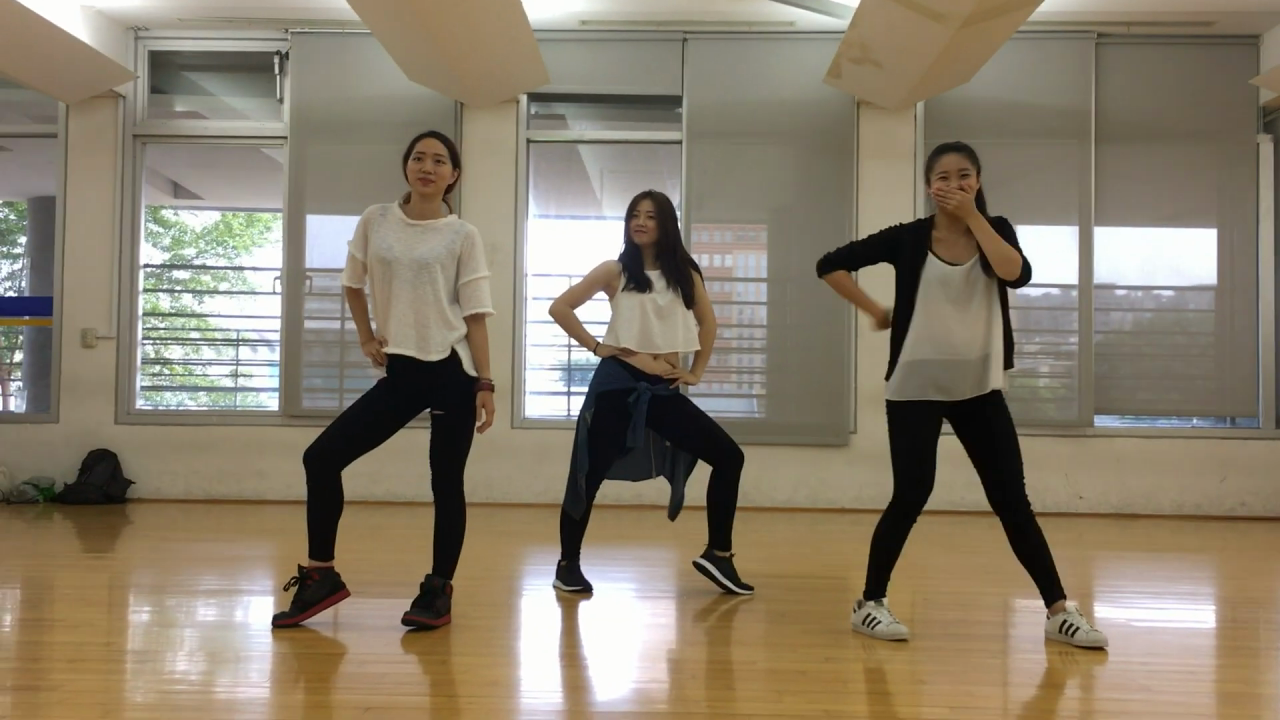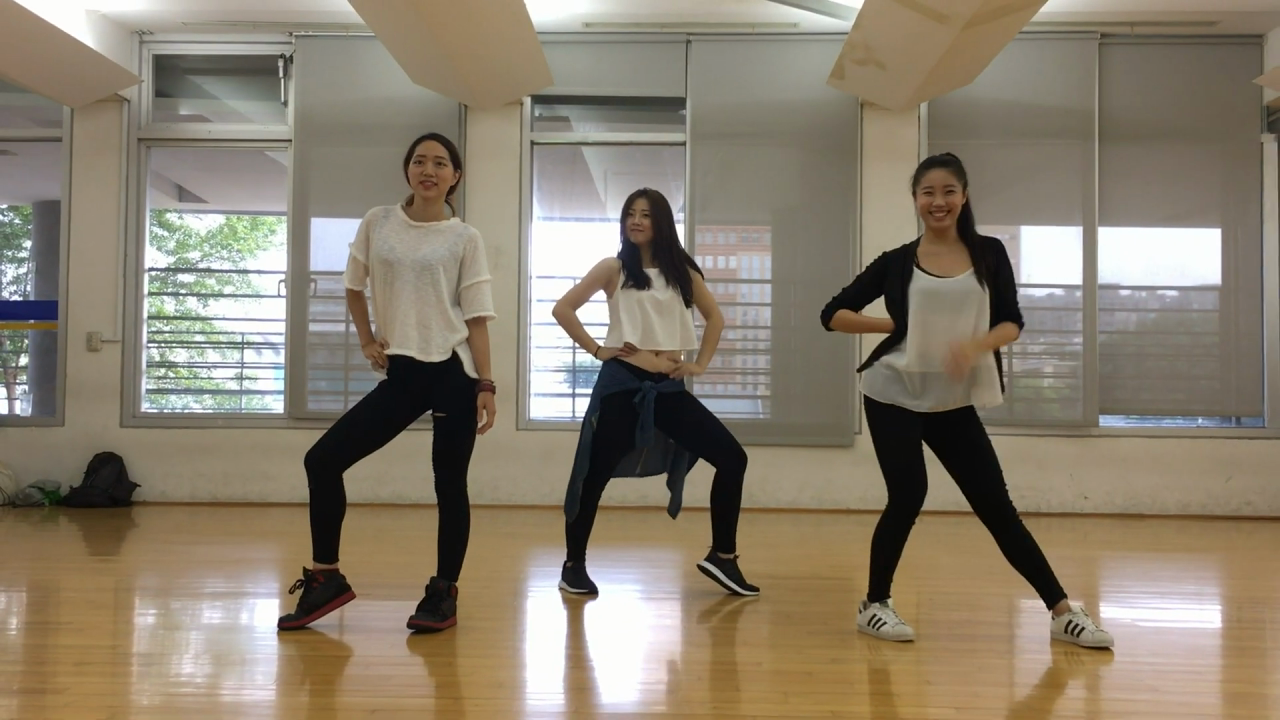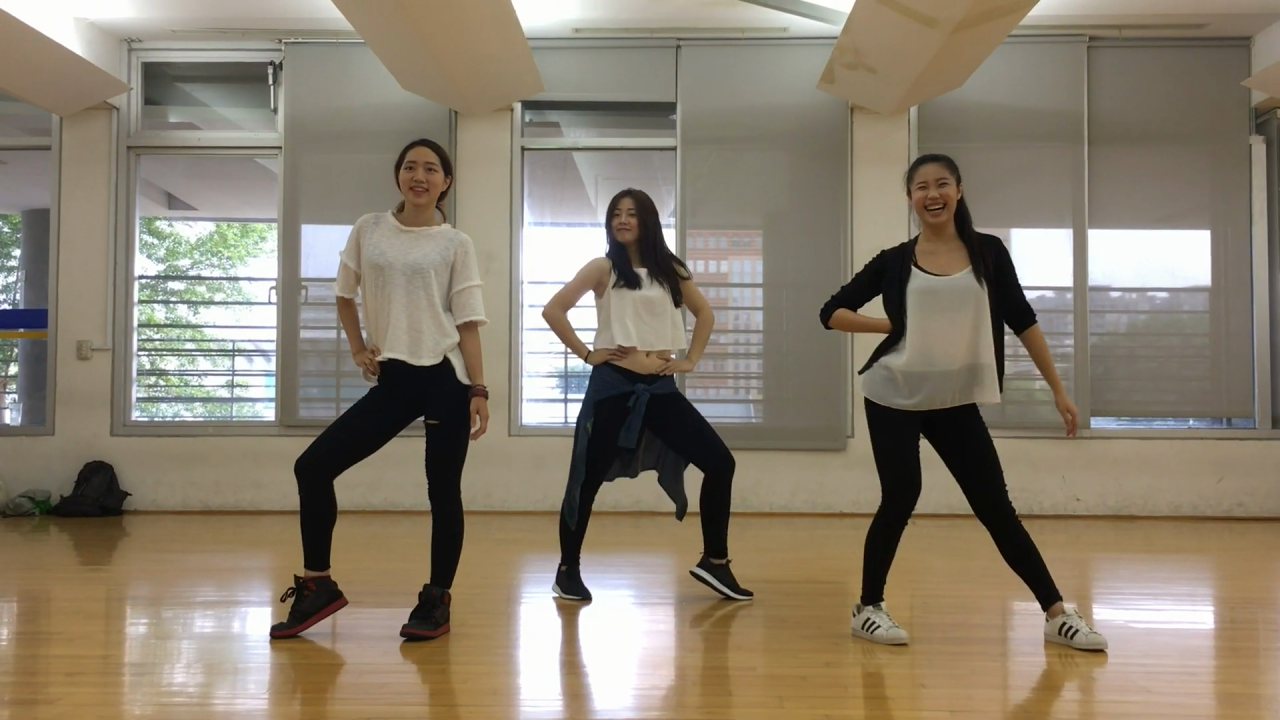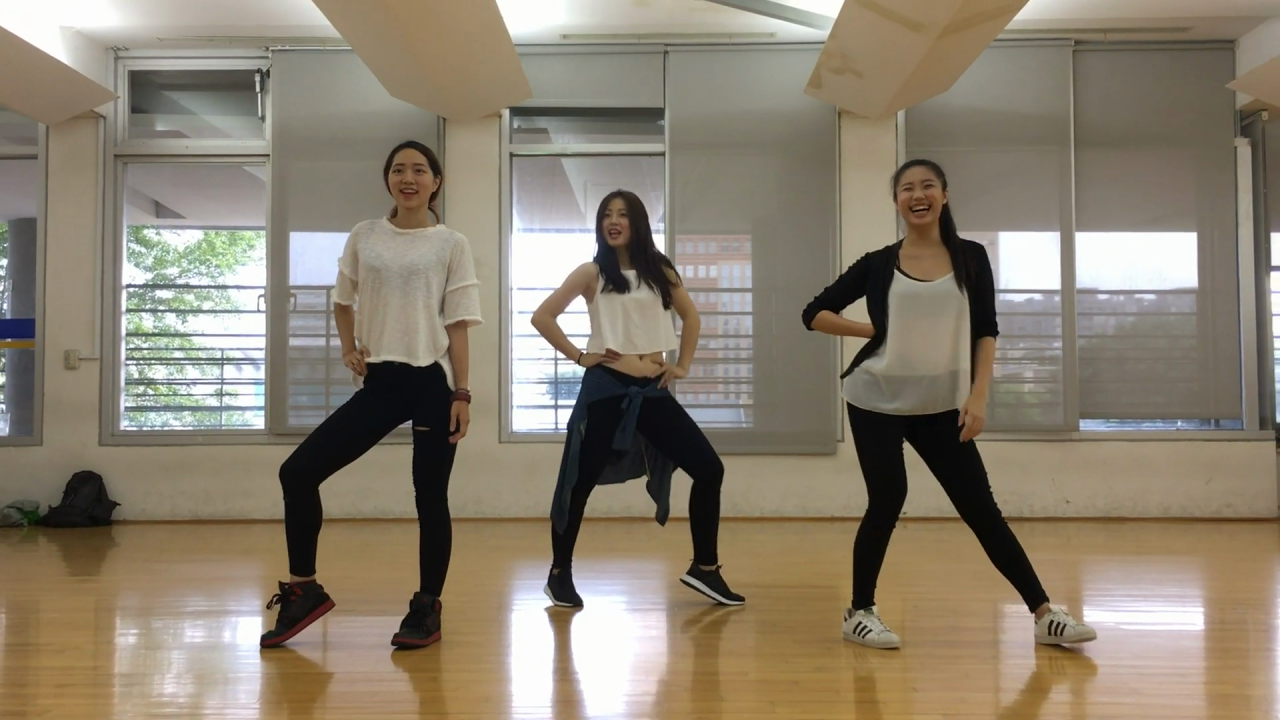
dt=0.5s
person 1, frame 1
left shoulder: (463, 236)
right shoulder: (375, 221)
left elbow: (474, 316)
right elbow: (353, 285)
left wrist: (485, 384)
right wrist: (367, 340)
left hip: (452, 371)
right hip: (399, 372)
left knee: (446, 481)
right knee: (321, 457)
left ankle: (438, 589)
right ankle: (322, 575)
person 1, frame 2
left shoulder: (465, 239)
right shoulder: (376, 224)
left elbow: (477, 318)
right elbow: (354, 287)
left wrist: (486, 386)
right wrist: (367, 342)
left hip: (453, 373)
right hip: (400, 374)
left knee: (449, 483)
right knee: (323, 459)
left ankle: (444, 592)
right ankle: (327, 577)
person 1, frame 3
left shoulder: (456, 244)
right shoulder: (367, 230)
left elbow: (467, 323)
right elbow: (345, 295)
left wrist: (478, 390)
right wrist: (357, 349)
left hip: (445, 378)
right hip: (392, 380)
left knee: (443, 489)
right knee: (313, 466)
left ankle: (437, 599)
right ankle: (318, 584)
person 1, frame 4
left shoulder: (452, 244)
right shoulder: (364, 236)
left elbow: (457, 325)
right elbow: (344, 302)
left wrist: (462, 394)
right wrist: (349, 351)
left hip: (432, 383)
right hip: (379, 383)
left knee: (430, 495)
right knee: (298, 470)
left ankle: (427, 607)
right ankle: (303, 589)
person 2, frame 1
left shoulder: (995, 230)
right shoulder: (908, 238)
left elbow: (1016, 273)
right elbow: (830, 265)
left wrist: (972, 215)
right wrist: (877, 310)
left hip: (979, 389)
right hip: (915, 388)
left knee: (1012, 499)
right knee: (912, 493)
left ankle: (1059, 611)
right ankle: (870, 603)
person 2, frame 2
left shoulder: (988, 253)
right shoulder: (896, 263)
left elbow: (1012, 323)
right elbow: (833, 315)
left wrist: (977, 345)
right wrist: (892, 325)
left hip: (954, 404)
right hip: (893, 397)
left knee: (996, 506)
right knee: (908, 495)
left ankle: (1062, 611)
right ankle: (875, 604)
person 2, frame 3
left shoulder: (988, 252)
right shoulder: (894, 261)
left elbow: (1022, 320)
right elbow: (832, 312)
left wrist: (1058, 390)
right wrist: (890, 325)
left hip: (957, 402)
right hip: (894, 397)
left knee: (996, 506)
right knee: (900, 497)
left ankle: (1057, 614)
right ankle: (868, 607)
person 2, frame 4
left shoulder: (970, 258)
right shoulder: (877, 264)
left elbow: (986, 332)
right elbow: (815, 313)
left wrist: (978, 397)
right wrist: (871, 330)
left hip: (939, 406)
right hip: (876, 401)
left knee: (981, 507)
right knee: (887, 500)
left ankle: (1044, 614)
right ankle: (860, 612)
person 3, frame 1
left shoulder: (685, 273)
right shoulder: (615, 271)
left elbow: (708, 323)
right elbow: (560, 307)
left wrist: (696, 371)
right wrist: (596, 347)
left hip: (664, 389)
right hip: (618, 383)
left knee: (729, 457)
right knee: (590, 473)
left ankle: (718, 555)
right ankle: (568, 565)
person 3, frame 2
left shoulder: (682, 271)
right shoulder: (614, 268)
left elbow: (715, 317)
right elbow: (562, 309)
left wrist: (700, 364)
right wrist: (597, 349)
left hip: (669, 388)
right hip: (623, 383)
left knee: (732, 458)
right knee: (594, 474)
left ankle: (722, 557)
right ankle: (574, 566)
person 3, frame 3
left shoulder: (670, 269)
right shoulder: (603, 268)
left elbow: (704, 312)
right elbow: (553, 310)
left wrist: (690, 360)
right wrist: (586, 353)
left hip: (660, 387)
right hip: (614, 385)
left knee: (720, 463)
right knee: (588, 477)
left ankle: (714, 562)
right ankle: (568, 571)
person 3, frame 4
left shoulder: (660, 271)
right shoulder: (591, 273)
left elbow: (691, 316)
right elbow: (542, 316)
left wrist: (683, 366)
right wrist: (579, 356)
left hip: (653, 392)
right hip: (607, 389)
left knee: (709, 469)
right knee: (580, 481)
left ankle: (704, 569)
right ankle: (560, 575)
